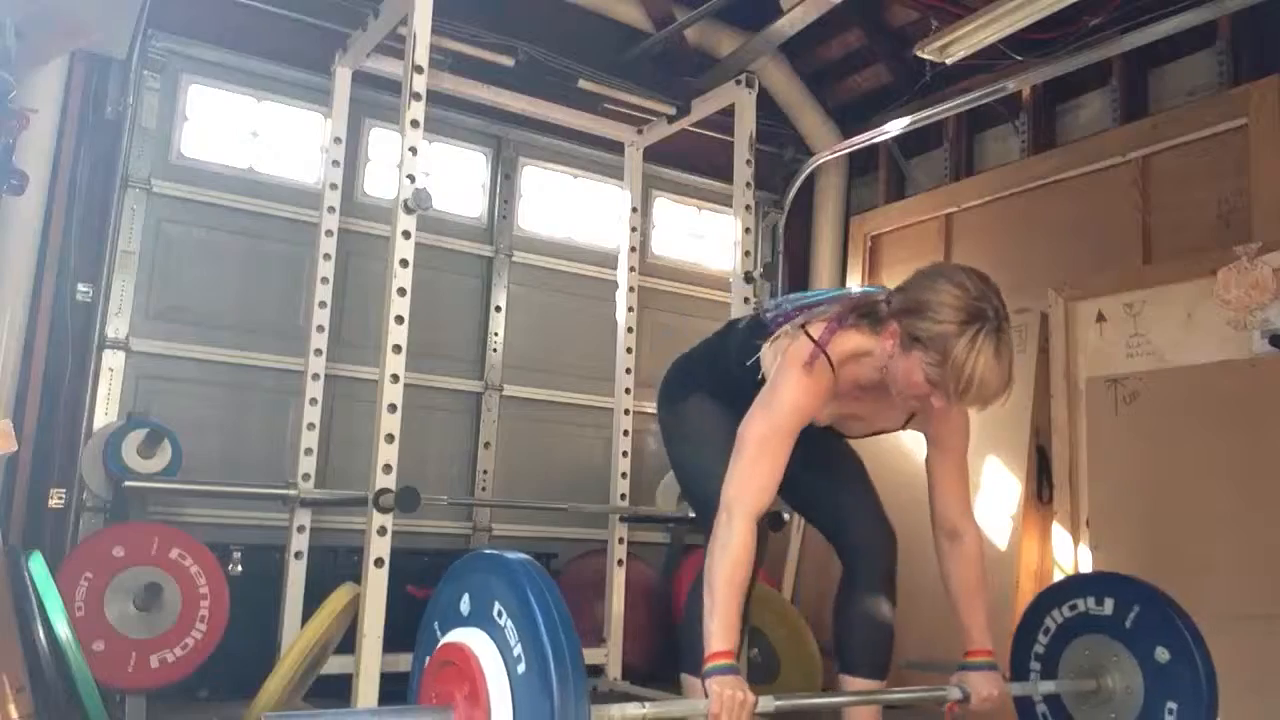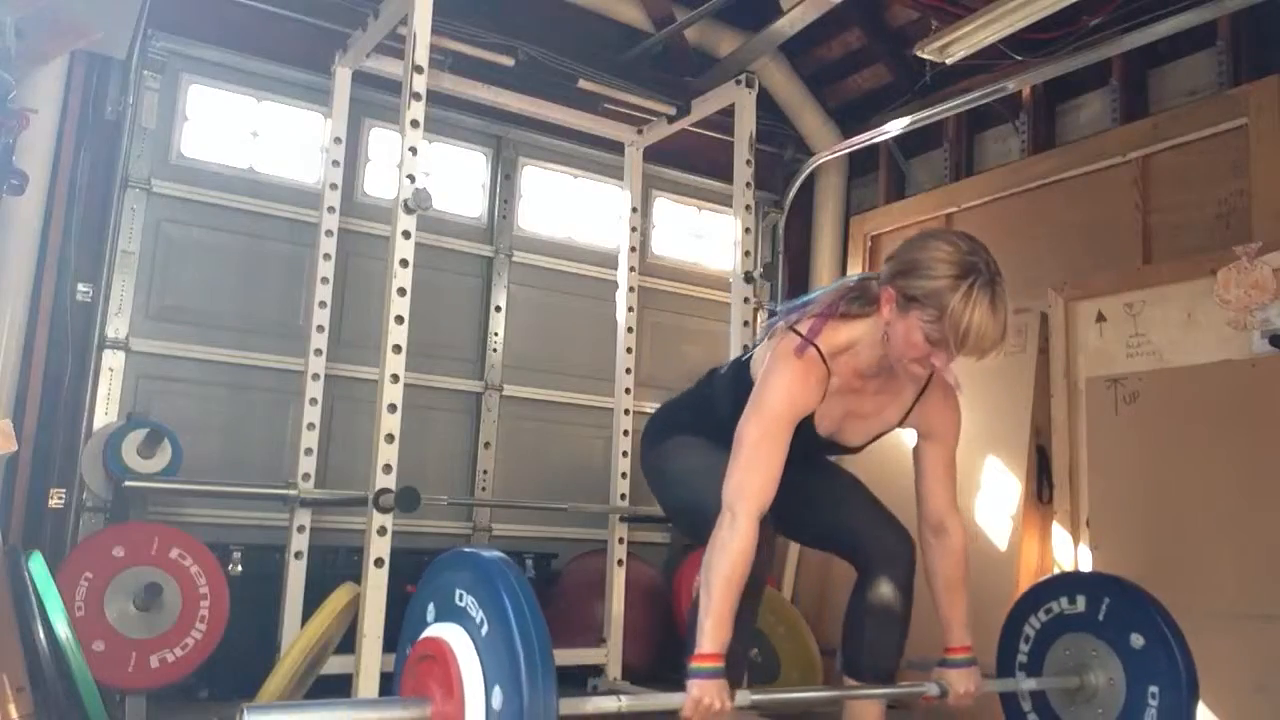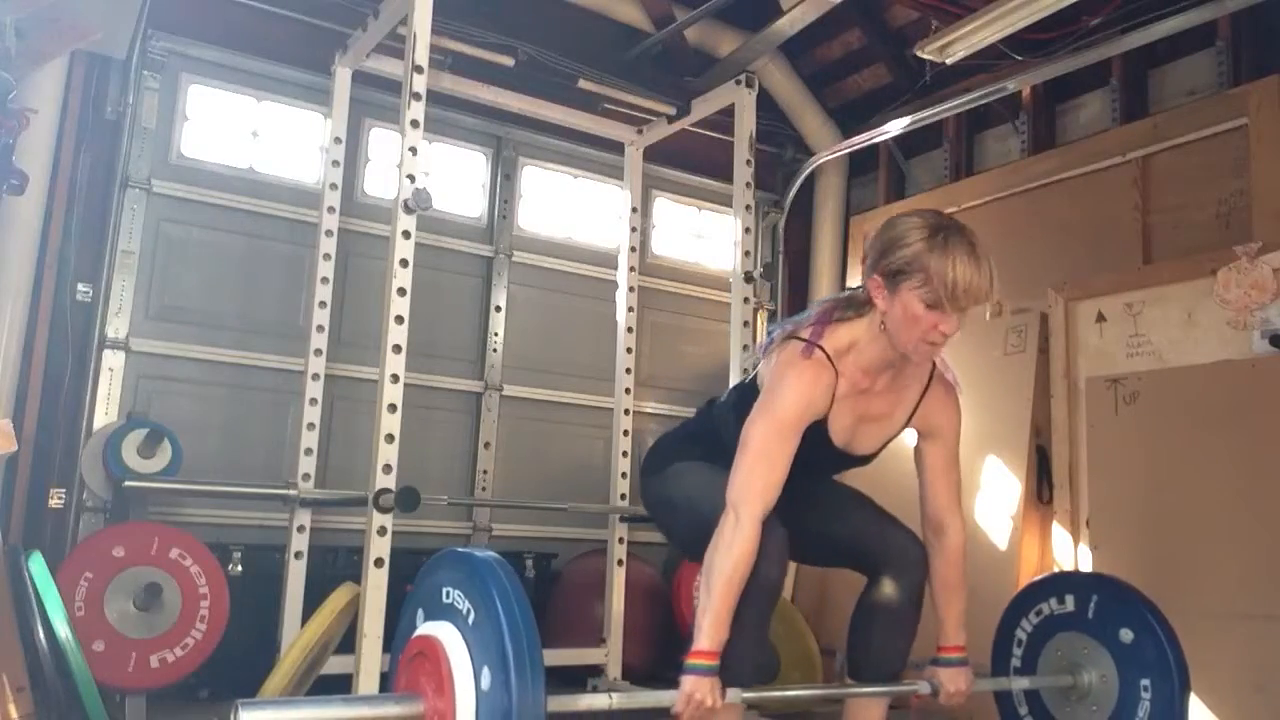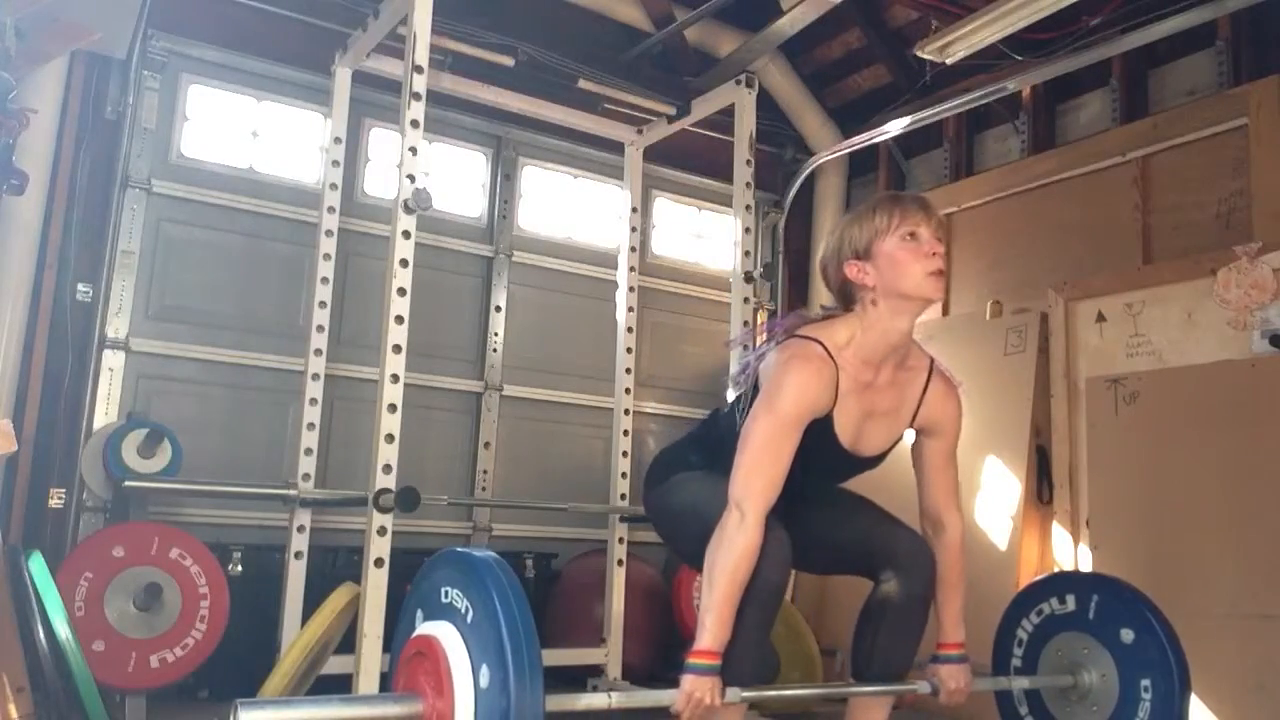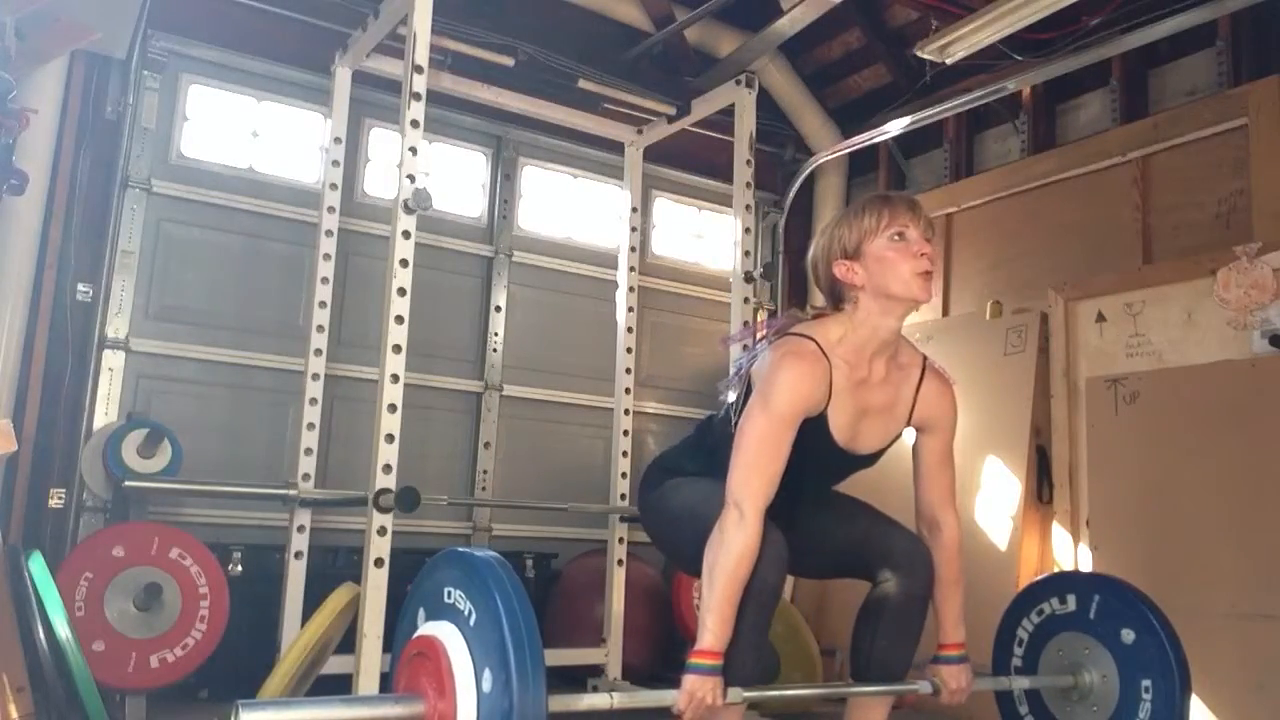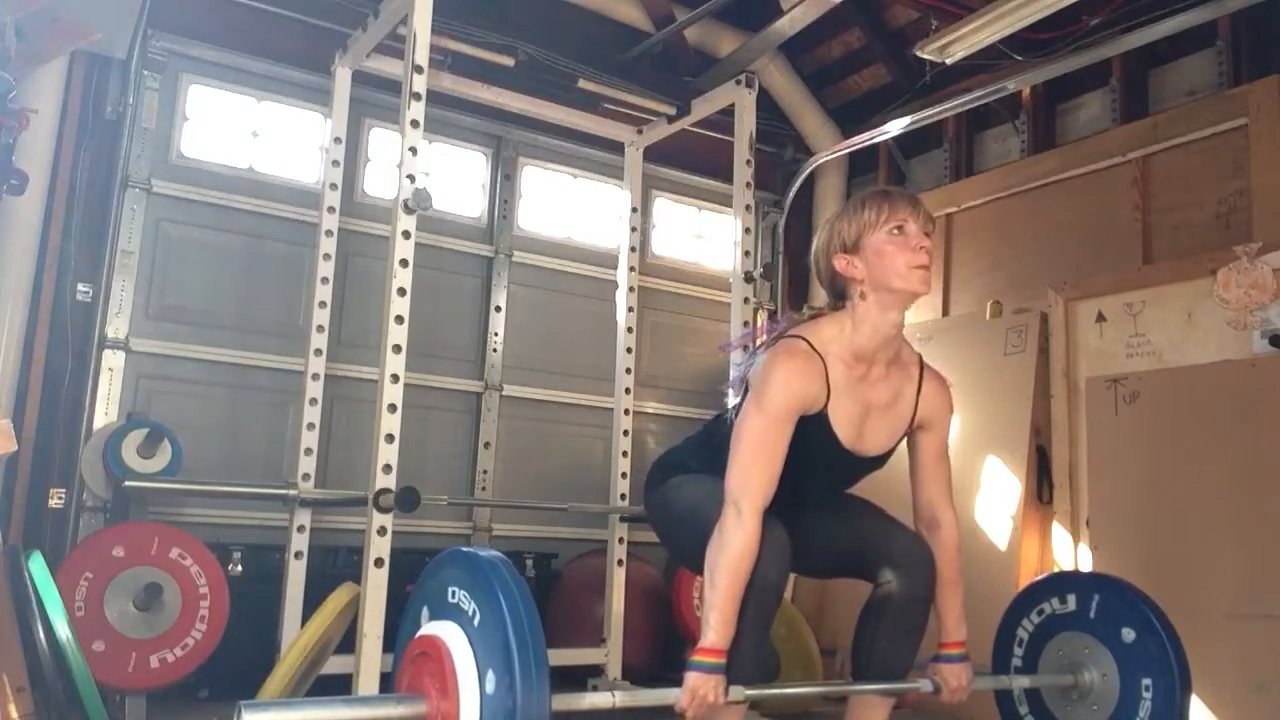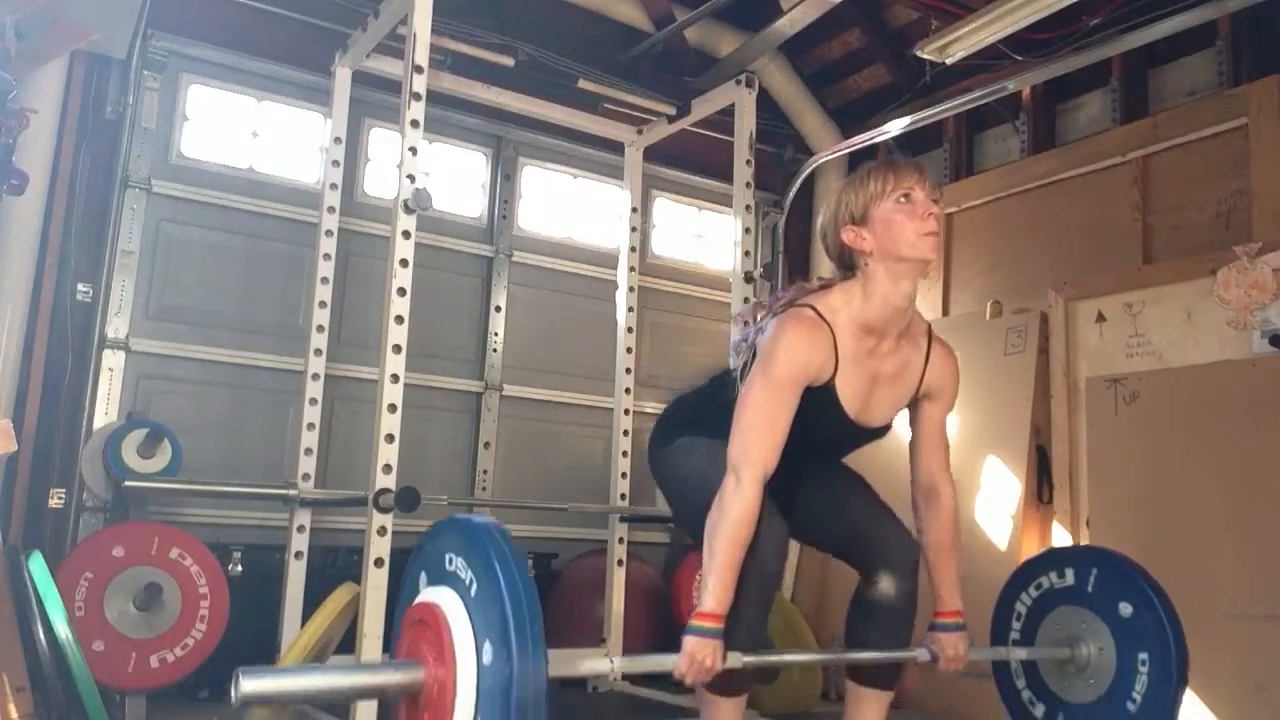
dt=0.5s
person 1, frame 1
left shoulder: (939, 408)
right shoulder: (812, 365)
left elbow: (957, 531)
right elbow: (738, 512)
left wrist: (978, 655)
right wrist: (720, 664)
left hip: (803, 429)
right hip: (707, 399)
left knee: (873, 546)
right knee: (741, 541)
person 1, frame 2
left shoulder: (933, 400)
right shoulder: (804, 360)
left elbow: (942, 526)
right elbow: (740, 513)
left wrist: (958, 652)
right wrist: (706, 663)
left hip: (791, 460)
right hip: (689, 441)
left knee: (890, 551)
right knee: (748, 544)
person 1, frame 3
left shoulder: (934, 395)
right shoulder: (810, 367)
left elbow: (945, 526)
right elbow: (742, 516)
left wrist: (952, 652)
right wrist: (702, 660)
left hip: (791, 485)
right hip: (690, 469)
left knee: (902, 557)
right knee: (764, 548)
person 1, frame 4
left shoulder: (935, 392)
right shoulder: (808, 365)
left elbow: (944, 522)
right elbow: (744, 515)
left wrist: (952, 648)
right wrist: (704, 658)
left hip: (798, 496)
right hip: (695, 480)
left knee: (910, 559)
right knee: (766, 551)
person 1, frame 5
left shoulder: (929, 389)
right shoulder: (801, 363)
left elbow: (941, 521)
right elbow: (741, 513)
left wrist: (952, 648)
right wrist: (705, 658)
left hip: (791, 502)
right hip: (689, 488)
left knee: (907, 560)
right knee: (760, 553)
person 1, frame 6
left shoulder: (927, 390)
right shoulder: (797, 364)
left elbow: (937, 520)
right elbow: (741, 513)
left wrist: (952, 646)
right wrist: (709, 654)
left hip: (799, 505)
right hip: (695, 487)
left knee: (908, 560)
right knee: (763, 551)
person 1, frame 7
left shoulder: (933, 360)
right shoulder: (805, 333)
left elbow: (935, 490)
right elbow: (744, 482)
left wrist: (948, 617)
right wrist: (707, 623)
left hip: (802, 461)
right hip: (700, 441)
left knee: (895, 554)
right knee: (759, 548)
